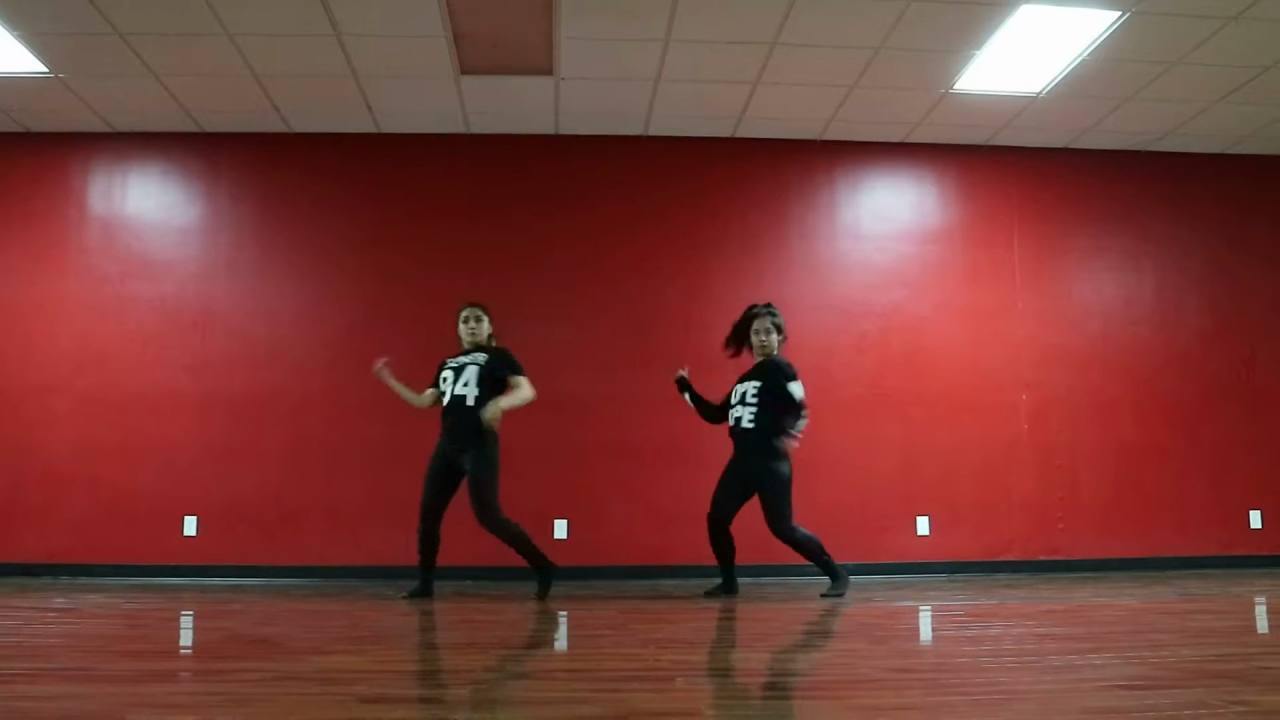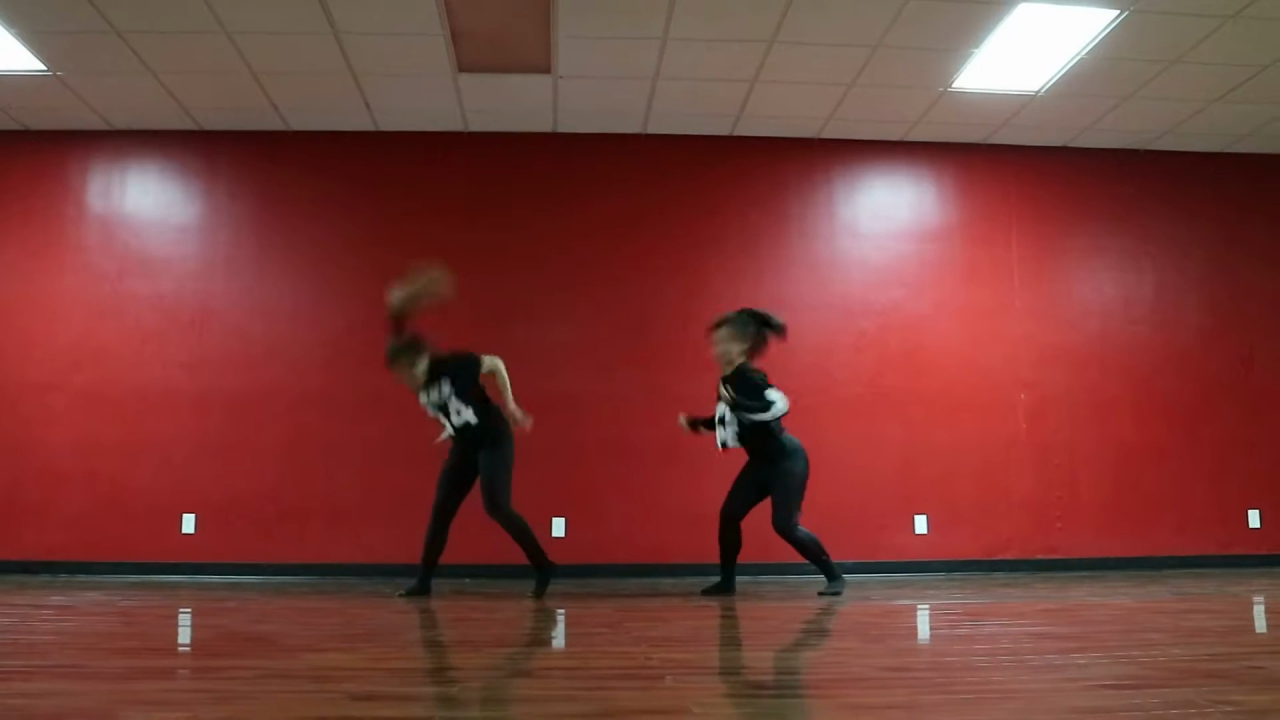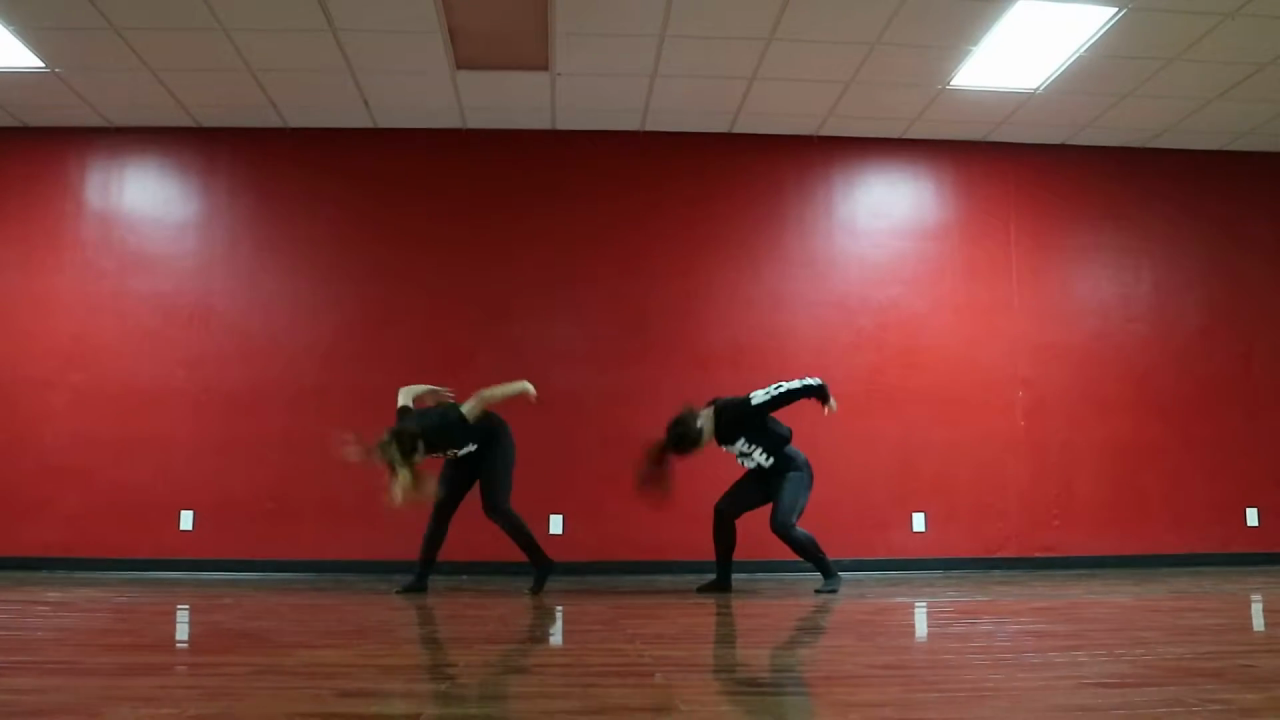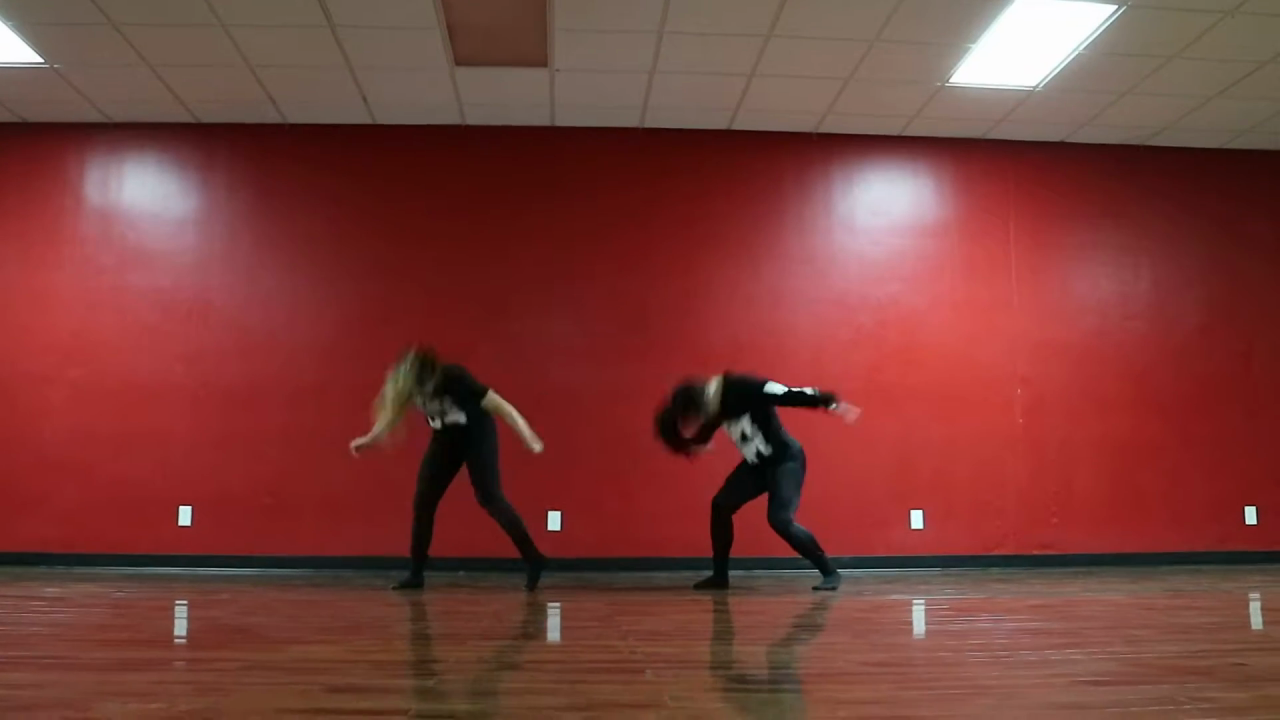
dt=0.2s
person 1, frame 1
left shoulder: (498, 356)
right shoulder: (449, 361)
left elbow: (528, 391)
right elbow: (425, 401)
left wrist: (501, 403)
right wrist: (390, 380)
left hip: (479, 445)
right hip: (447, 446)
left knee: (487, 514)
right knee: (428, 513)
left ankle: (544, 569)
right ankle: (425, 582)
person 1, frame 2
left shoulder: (451, 365)
right shoulder: (421, 384)
left elbow: (496, 365)
left wrist: (510, 409)
left hip: (493, 442)
right hip: (463, 446)
left knee: (496, 508)
right knee: (440, 512)
left ankle: (544, 568)
right ankle: (424, 581)
person 1, frame 3
left shoulder: (441, 427)
right shoulder: (405, 427)
left elbow: (480, 400)
right elbow: (406, 392)
left wrist: (519, 386)
right wrist: (435, 391)
left hip: (494, 442)
right hip: (465, 451)
left knee: (496, 509)
right knee: (441, 510)
left ankle: (543, 566)
right ankle: (421, 577)
person 1, frame 4
left shoulder: (457, 380)
right shoulder: (402, 386)
left elbow: (500, 405)
right elbow: (394, 409)
left wrist: (528, 437)
right wrist: (371, 438)
left hip: (477, 437)
right hip: (444, 440)
left knee: (490, 497)
right knee: (423, 501)
left ankle: (533, 559)
right ankle: (416, 573)
person 2, frame 1
left shoulder: (779, 369)
right shoulder: (748, 377)
left elbow: (797, 409)
right elbow: (717, 416)
left wrist: (787, 434)
right wrist: (686, 388)
left hip: (769, 458)
right hip: (742, 458)
left knee: (781, 527)
right knee: (717, 518)
left ankle: (838, 576)
right ankle: (729, 581)
person 2, frame 2
left shoulder: (747, 377)
right shoulder: (728, 381)
left elbow: (776, 406)
left wrist: (737, 408)
right wrist: (696, 423)
left hip: (785, 459)
right hip: (761, 462)
left knee: (785, 526)
right knee: (728, 516)
left ankle: (835, 577)
right ankle: (726, 582)
person 2, frame 3
left shoulder: (733, 410)
right shoulder: (712, 420)
left elbow: (781, 393)
left wrist: (823, 394)
left hip: (792, 469)
right hip: (762, 473)
left knee: (783, 525)
right knee: (723, 511)
left ankle: (830, 574)
right ankle: (723, 578)
person 2, frame 4
left shoulder: (746, 388)
right shoulder: (719, 403)
left elbow: (789, 396)
right elbow: (708, 428)
left wrist: (830, 402)
right wrist: (697, 441)
left hip: (784, 461)
right hip: (756, 464)
left knee: (780, 520)
right knee: (721, 506)
left ankle: (830, 573)
right ankle: (720, 575)
